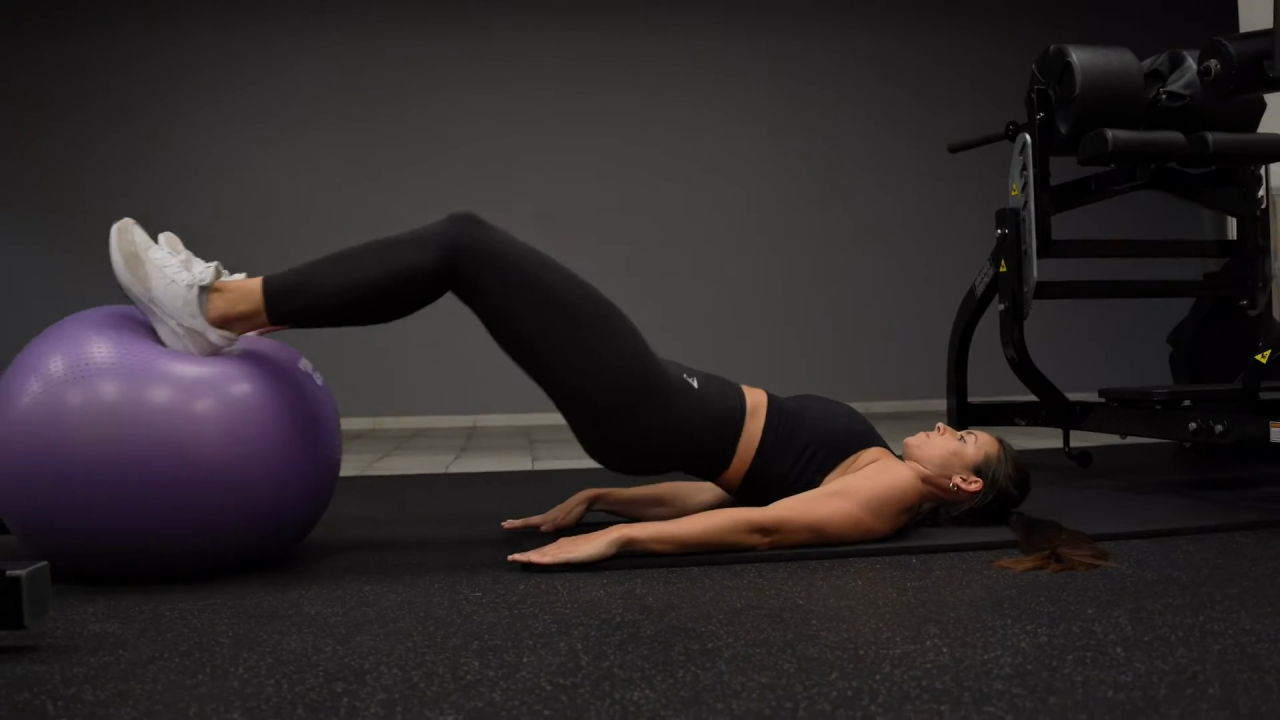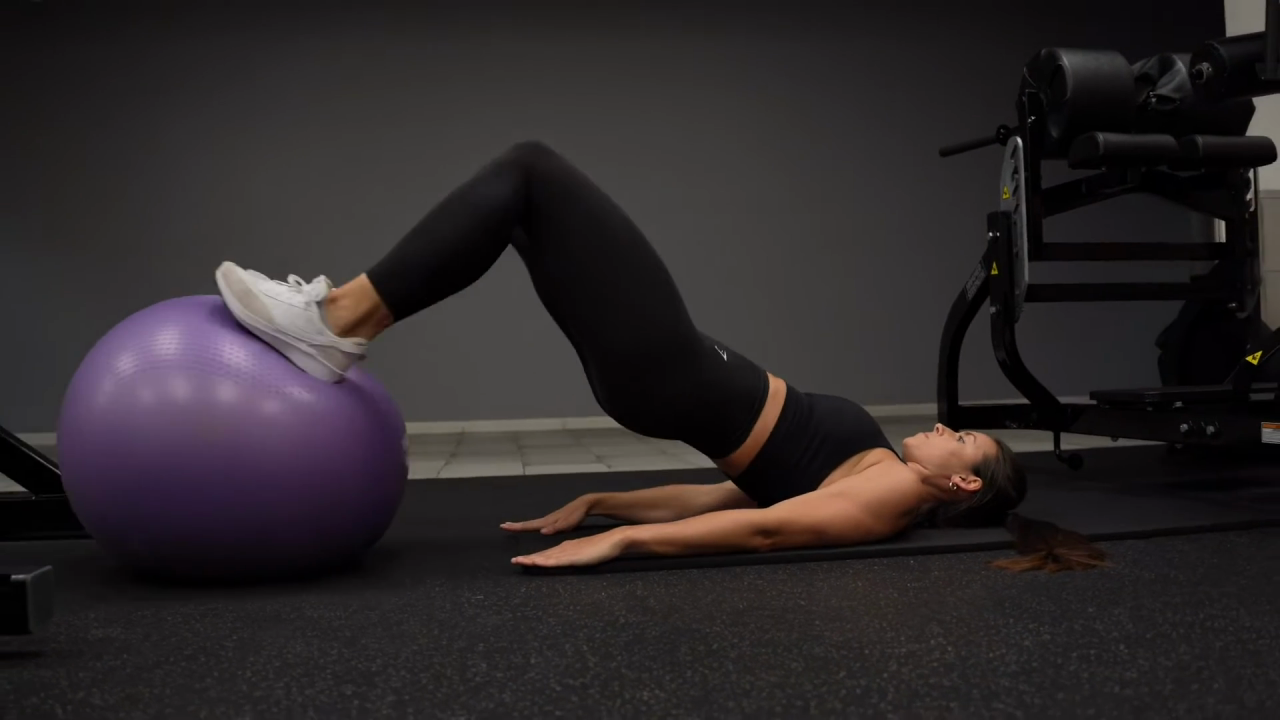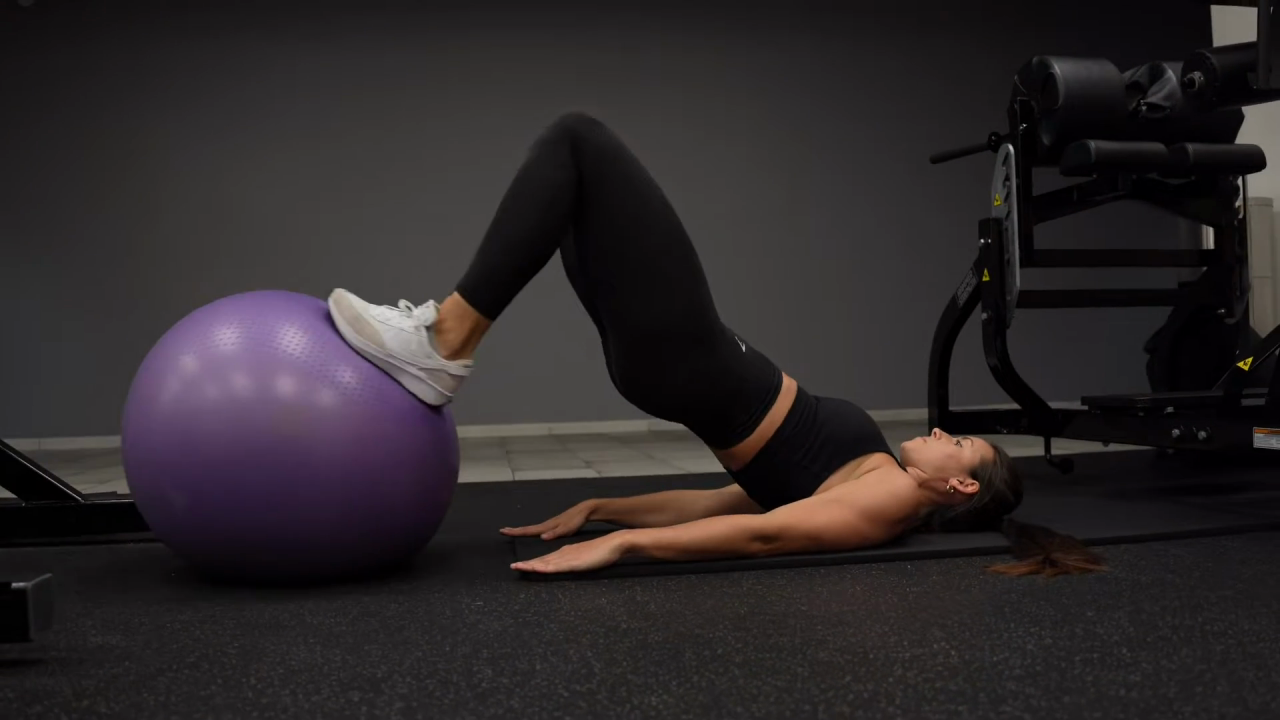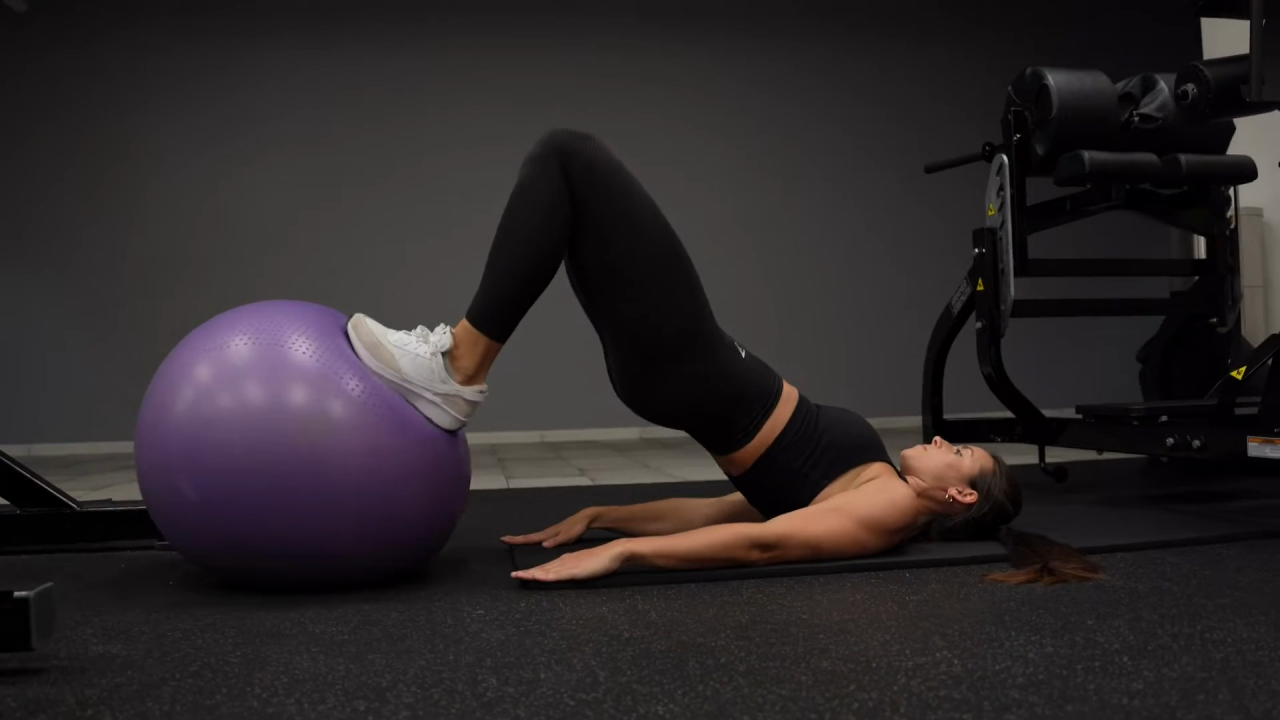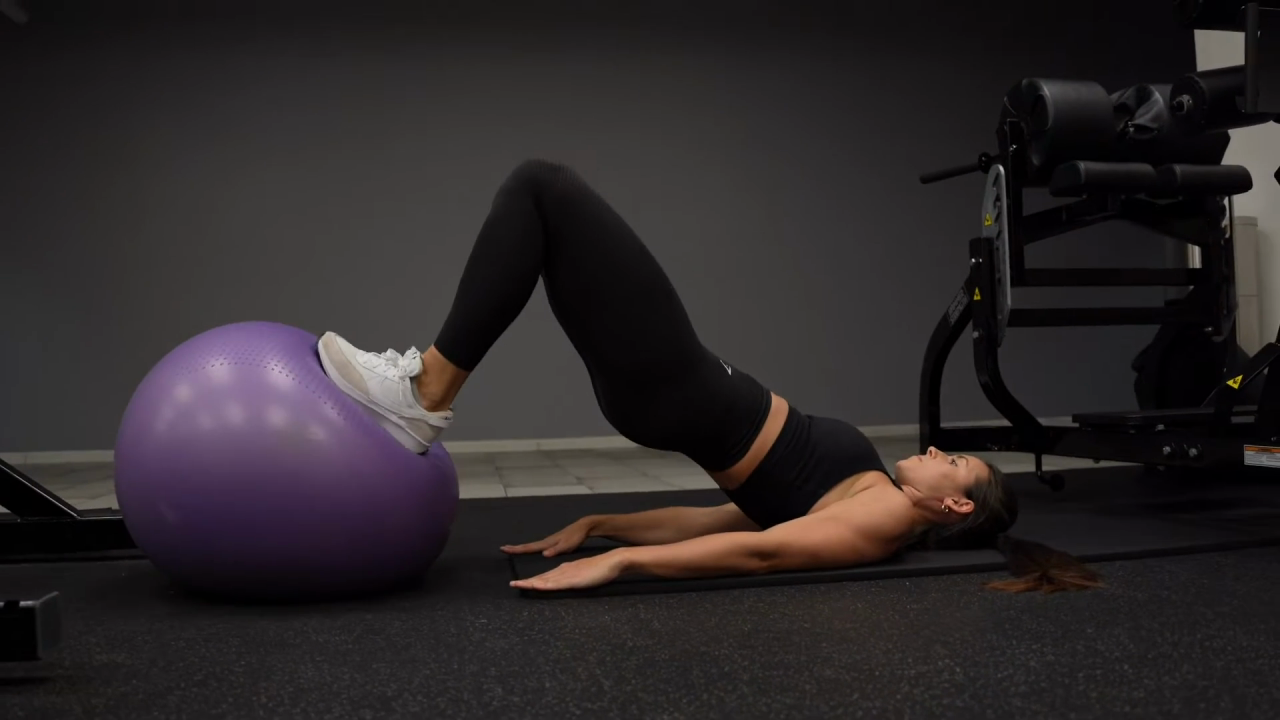
dt=0.2s
person 1, frame 1
left shoulder: (894, 493)
right shoulder: (880, 468)
left elbow: (765, 524)
left wrist: (615, 536)
right wrist: (599, 497)
left hip: (651, 412)
right hip: (664, 406)
left knee: (465, 238)
right knee: (468, 252)
left ankle: (218, 310)
right ankle: (233, 304)
person 1, frame 2
left shoulder: (898, 494)
right shoulder: (888, 472)
left elbow: (765, 526)
left wrist: (617, 542)
left hip: (669, 374)
right hip: (679, 379)
left knee: (531, 167)
right knee: (526, 195)
left ankle: (336, 320)
right ankle: (336, 316)
person 1, frame 3
left shoulder: (892, 501)
right shoulder: (884, 480)
left elbow: (762, 532)
left wrist: (617, 546)
left hip: (681, 358)
right hip: (681, 363)
left knee: (575, 138)
right knee: (573, 177)
left ankle: (444, 342)
right ankle: (435, 337)
person 1, frame 4
left shoulder: (891, 509)
right shoulder: (883, 493)
left elbow: (763, 543)
left wrist: (618, 554)
left hip: (681, 370)
right hip: (680, 371)
left knee: (565, 154)
right knee: (568, 178)
left ankle: (460, 368)
right ankle: (456, 360)
person 1, frame 5
left shoulder: (888, 517)
right shoulder: (873, 500)
left elbow: (760, 551)
left wrist: (615, 563)
left hip: (673, 392)
right hip: (677, 394)
left knee: (538, 187)
right knee: (545, 204)
left ankle: (426, 392)
right ankle: (427, 383)
